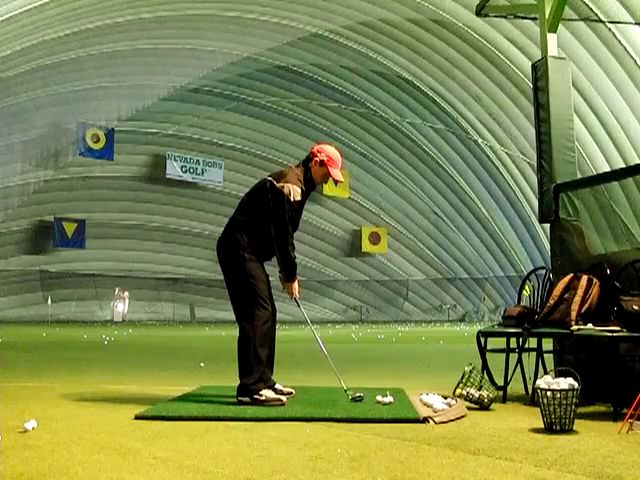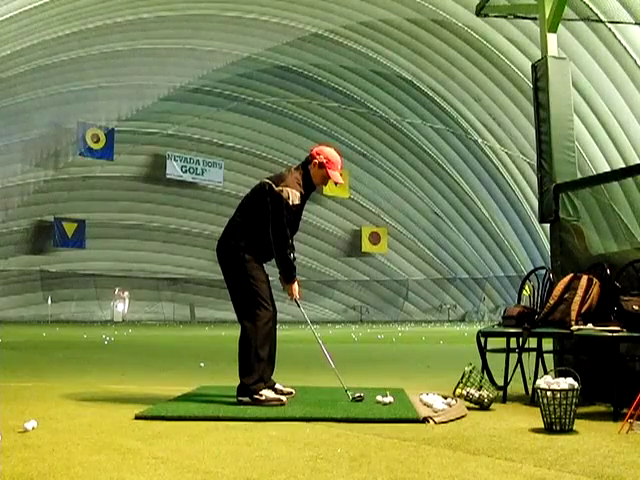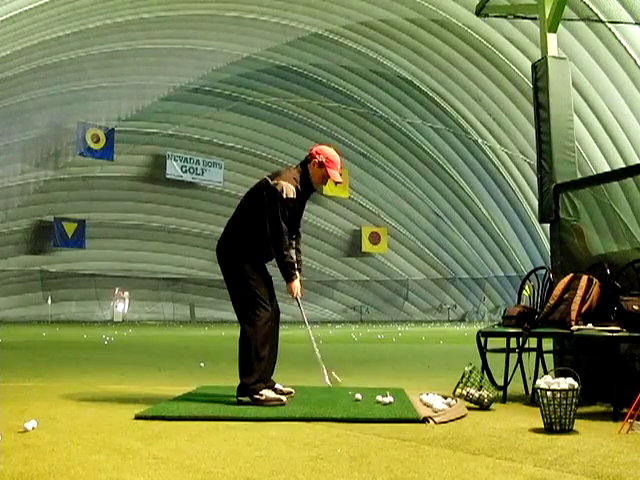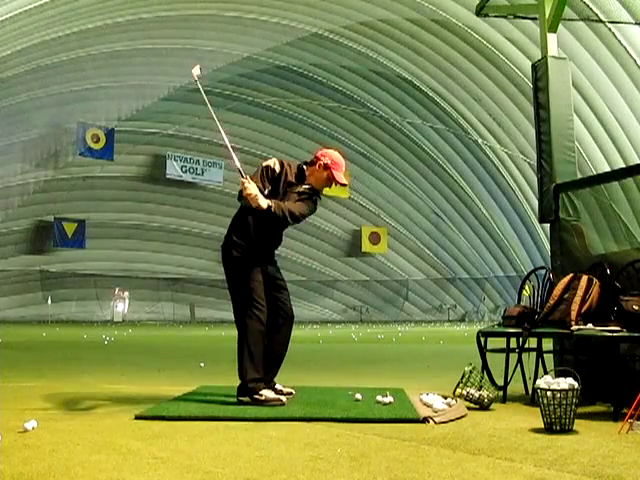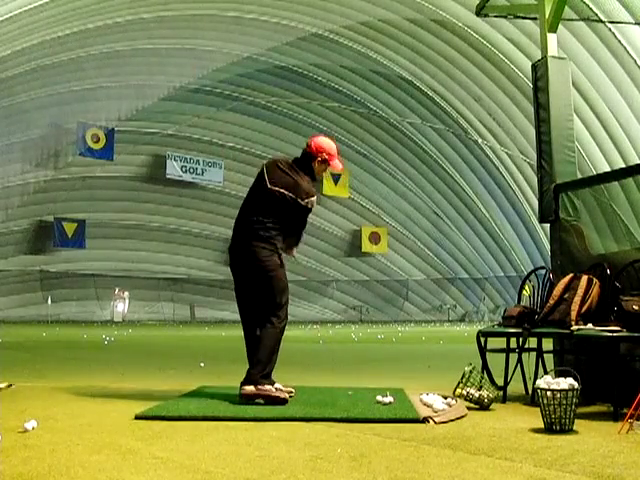
dt=0.5s
person 1, frame 1
left shoulder: (296, 183)
right shoulder: (290, 186)
left elbow: (284, 234)
right elbow: (281, 236)
left wrist: (287, 272)
right wrist: (290, 276)
left hip: (248, 251)
right hip: (239, 250)
left knee: (266, 314)
right knee: (256, 315)
left ankle: (262, 379)
right ankle: (250, 387)
person 1, frame 2
left shoulder: (296, 185)
right shoulder: (289, 188)
left elbow: (284, 236)
right elbow: (280, 238)
left wrist: (288, 274)
right wrist: (289, 278)
left hip: (246, 252)
right hip: (238, 251)
left knee: (267, 314)
right knee: (258, 315)
left ankle: (263, 380)
right ankle: (250, 387)
person 1, frame 3
left shoulder: (300, 188)
right shoulder: (286, 184)
left elbow: (292, 233)
right elbow: (277, 235)
left wrist: (295, 271)
right wrist: (290, 276)
left hip: (251, 255)
right hip: (238, 252)
left knee: (270, 314)
right knee: (258, 315)
left ankle: (263, 380)
right ankle: (250, 387)
person 1, frame 4
left shoulder: (311, 197)
right shoulder: (277, 168)
left elbow: (290, 212)
right elbow: (247, 193)
left wrist: (266, 203)
right wrist: (252, 194)
left hip: (264, 255)
right hip: (240, 248)
left knee: (283, 316)
right knee: (255, 316)
left ankle: (265, 380)
right ankle: (250, 387)
person 1, frame 5
left shoulder: (275, 165)
right shoulder: (306, 193)
right elbow: (294, 229)
right wrist: (290, 245)
left hip: (241, 247)
right hip: (263, 250)
left knee: (255, 317)
right knee: (275, 316)
left ankle: (260, 379)
right ankle: (256, 381)
